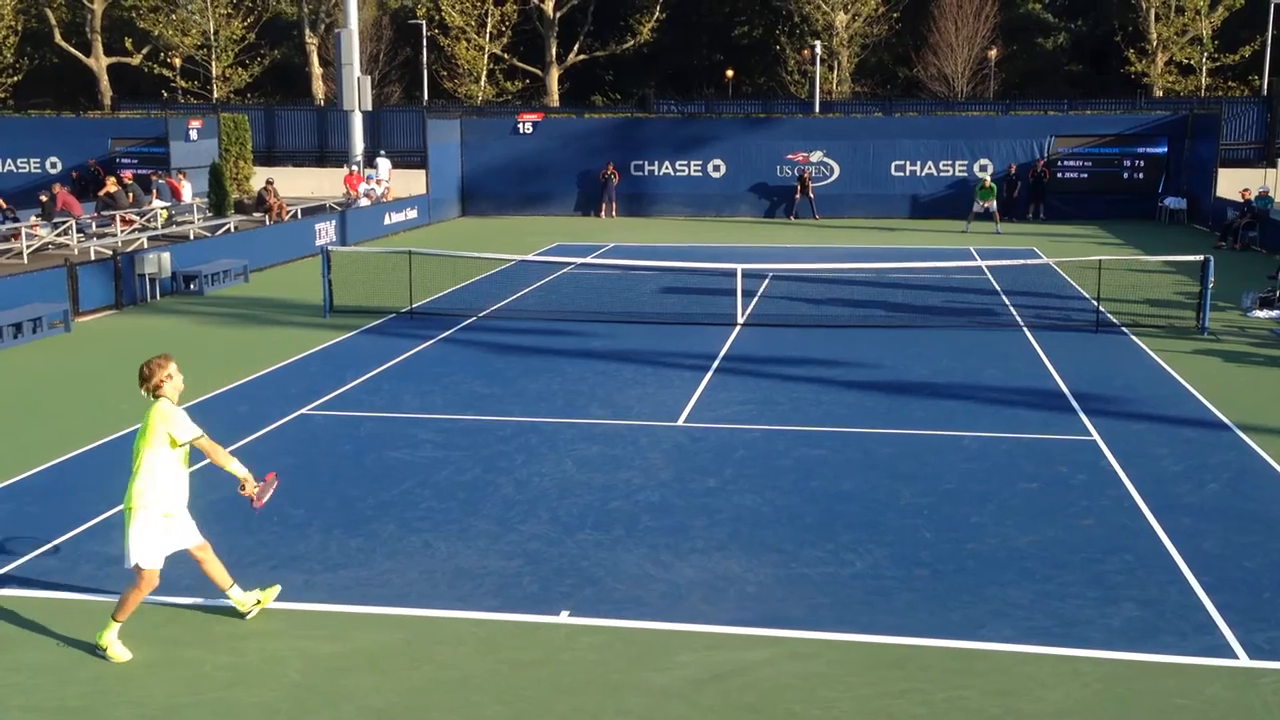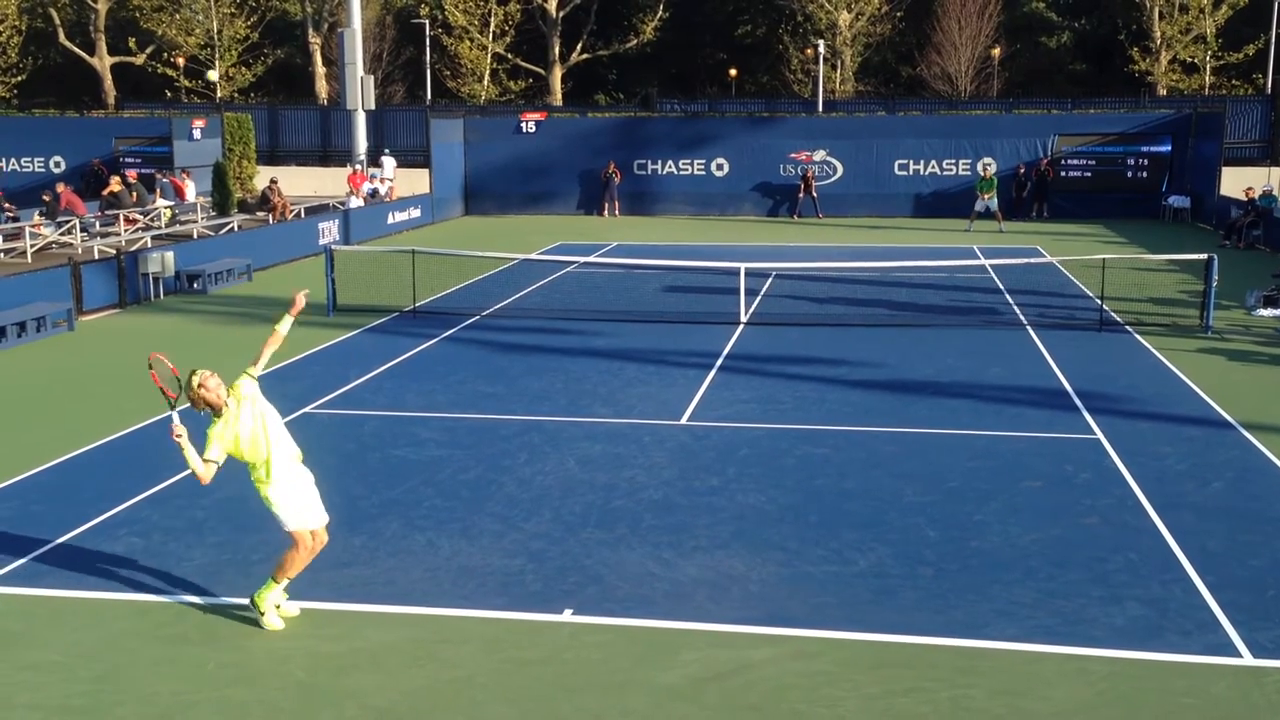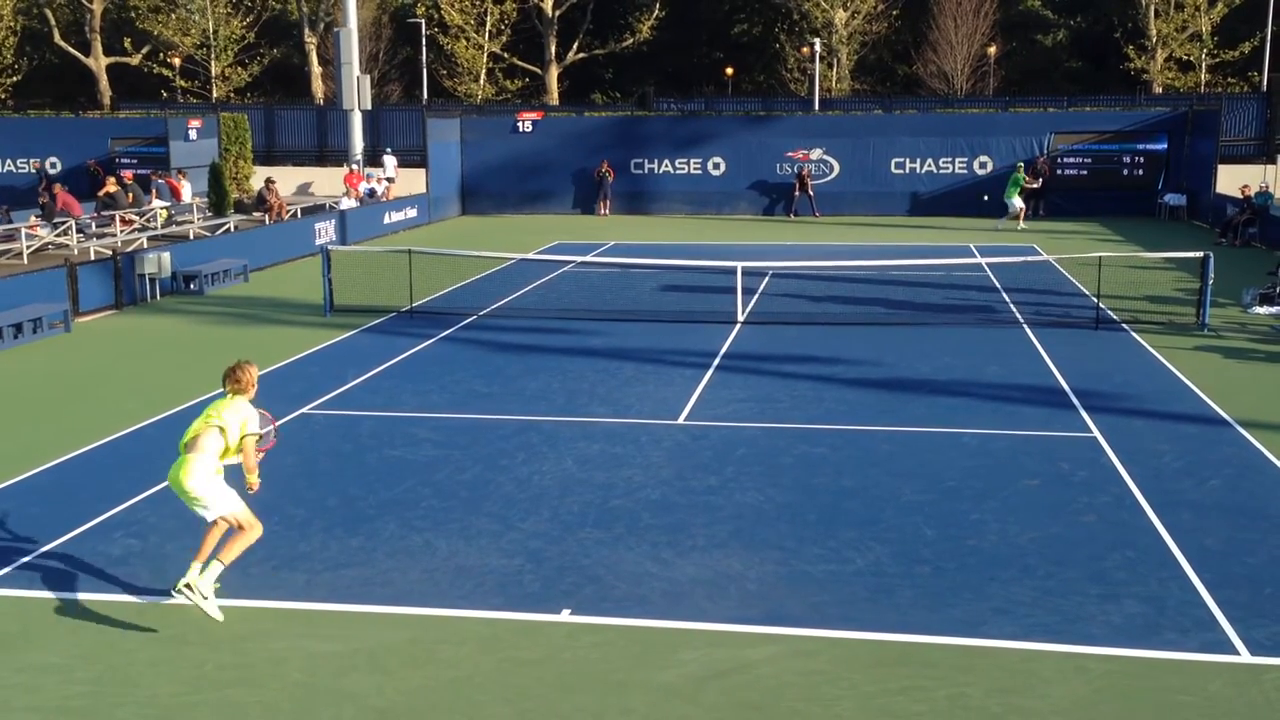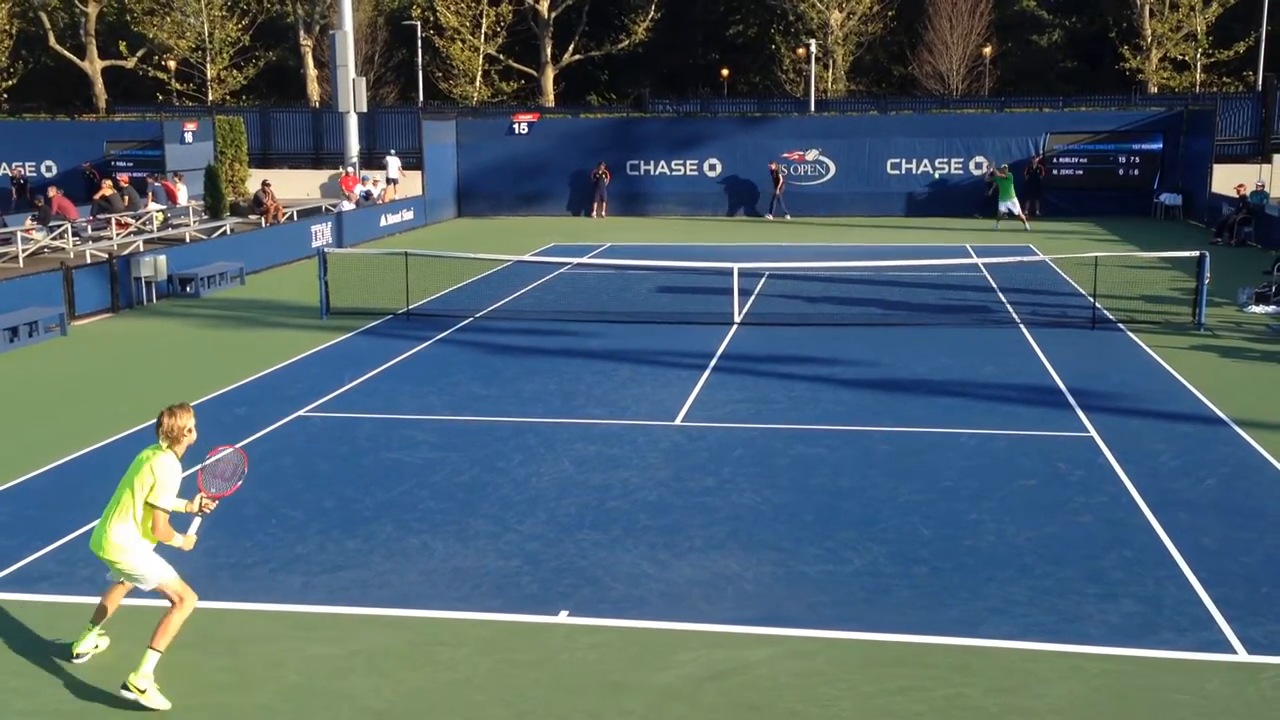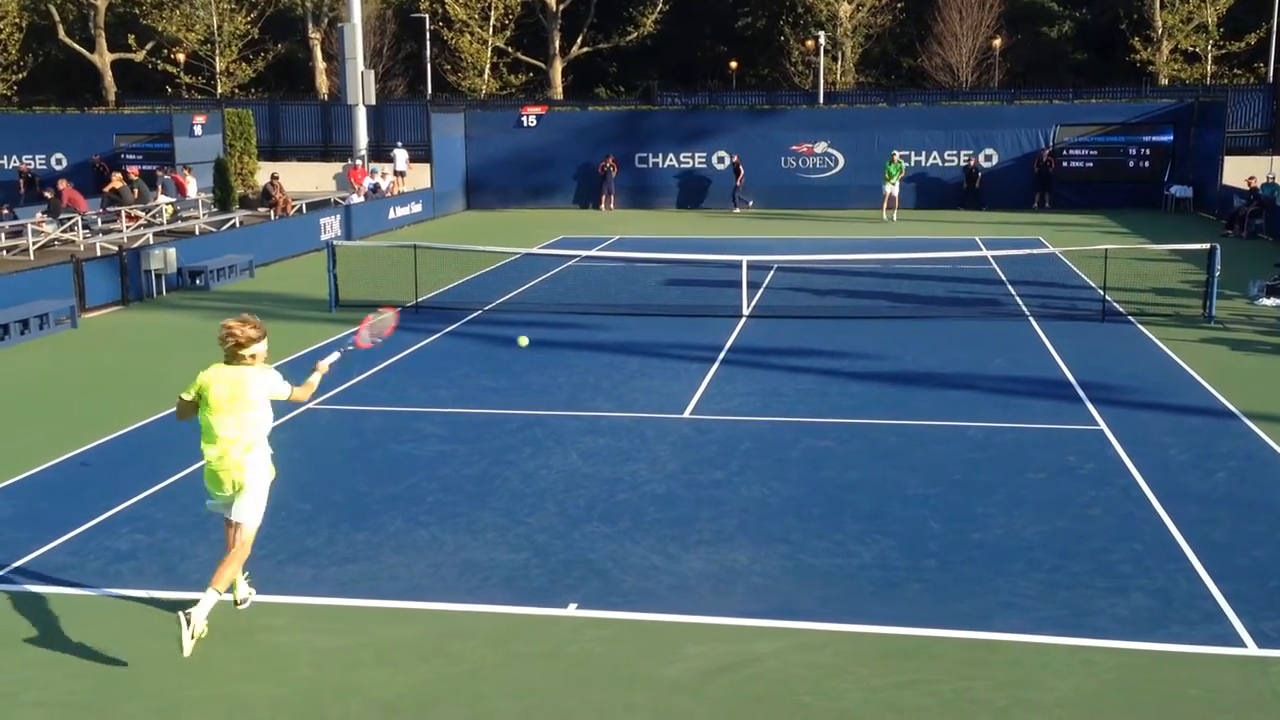
dt=1s
person 1, frame 1
left shoulder: (171, 411)
right shoulder: (165, 413)
left elbow: (209, 445)
right elbow: (211, 450)
left wrist: (243, 475)
right wrist: (245, 474)
left hip: (172, 506)
right hip: (147, 508)
left knee: (203, 550)
right knee: (147, 580)
left ankle: (244, 600)
right ankle: (107, 637)
person 1, frame 2
left shoulder: (243, 388)
right shoulder: (219, 435)
left elbow: (269, 346)
right elbow: (205, 477)
left wrist: (292, 314)
right wrist: (184, 446)
left hip: (298, 475)
right hip: (276, 486)
left knee: (319, 540)
right knee: (303, 544)
left ankle: (273, 593)
right ankle: (264, 600)
person 1, frame 3
left shoulder: (215, 406)
right shoulder: (248, 412)
right elbow: (249, 464)
left wrist: (242, 452)
right wrist: (253, 480)
left hip: (179, 474)
right hip: (199, 476)
left knee: (222, 520)
right knee: (252, 528)
left ankle: (190, 579)
right ankle: (202, 583)
person 1, frame 4
left shoulder: (151, 454)
right shoulder: (169, 469)
right elbow: (158, 528)
left wrist: (188, 505)
right wrist: (182, 541)
left hip: (107, 539)
right hip: (127, 546)
left knee: (122, 586)
right knee: (185, 599)
left ankle: (86, 643)
right ankle: (141, 678)
person 1, frame 5
left shoulder: (206, 376)
right shoulder: (263, 376)
left elbow: (181, 413)
right elbow: (302, 395)
right wrist: (319, 372)
left hip: (216, 471)
right hip: (251, 475)
left knee: (232, 524)
right knee: (240, 547)
left ankle: (238, 588)
right ankle: (199, 613)
